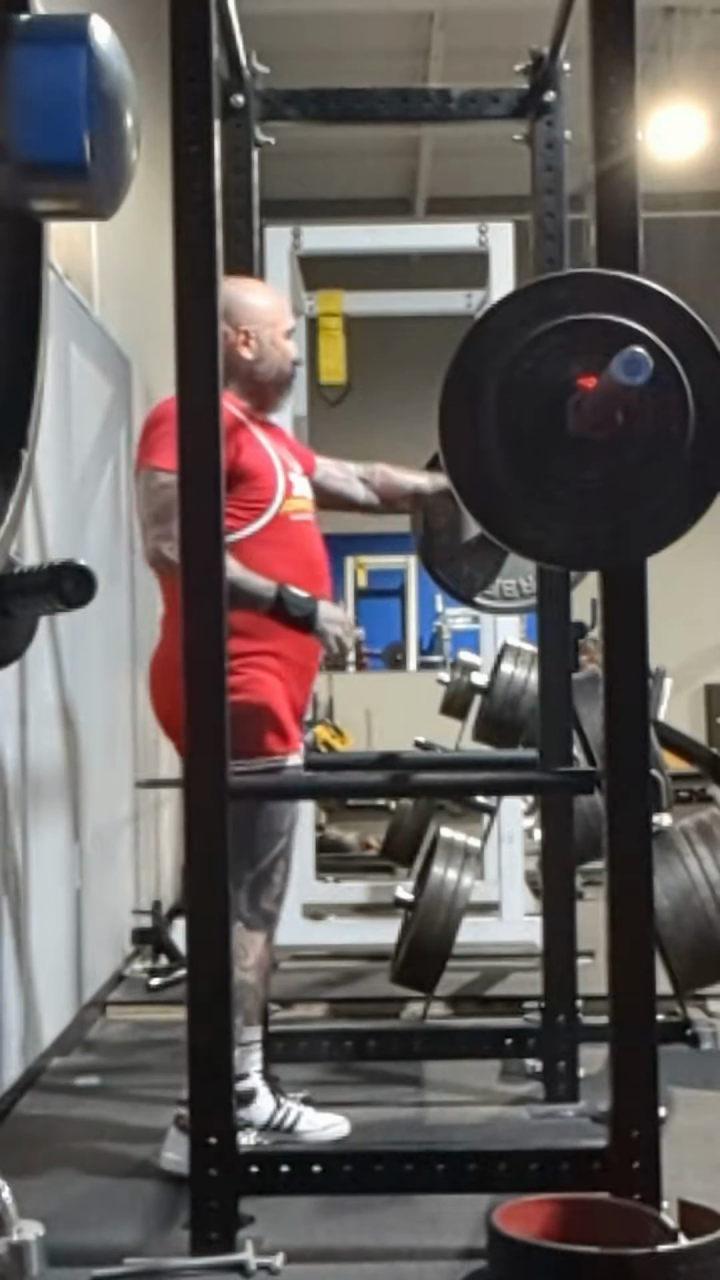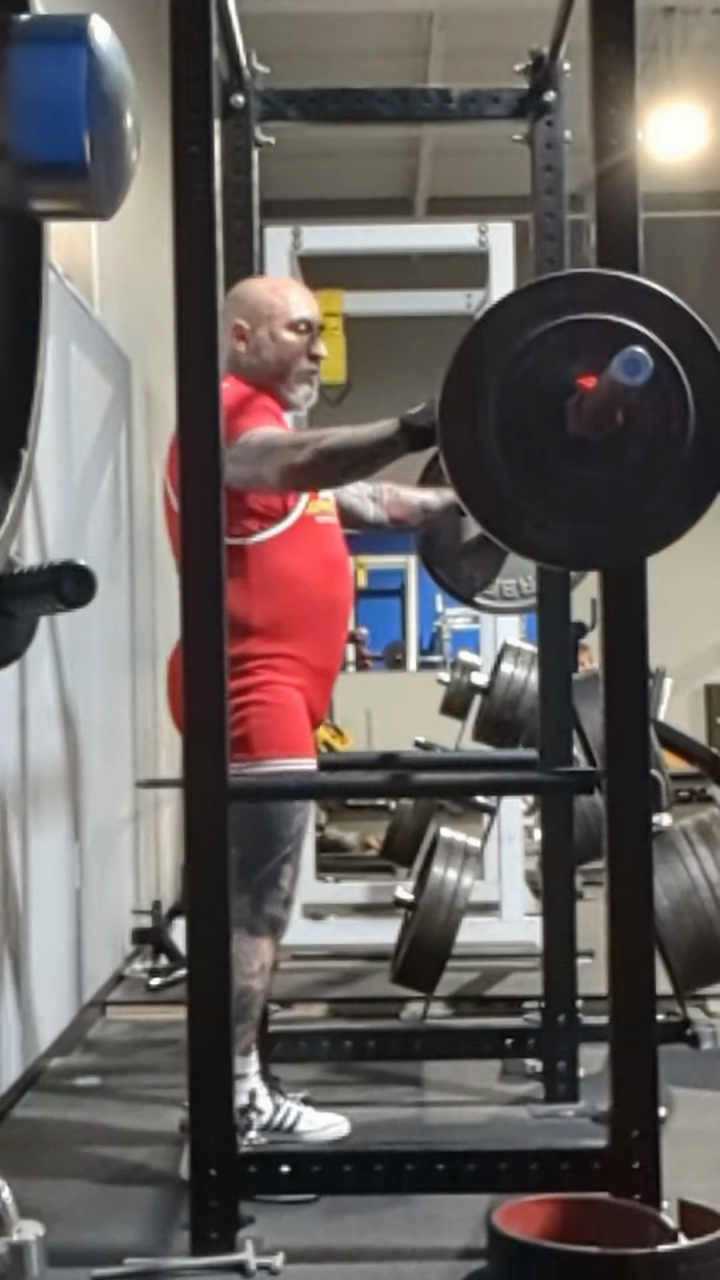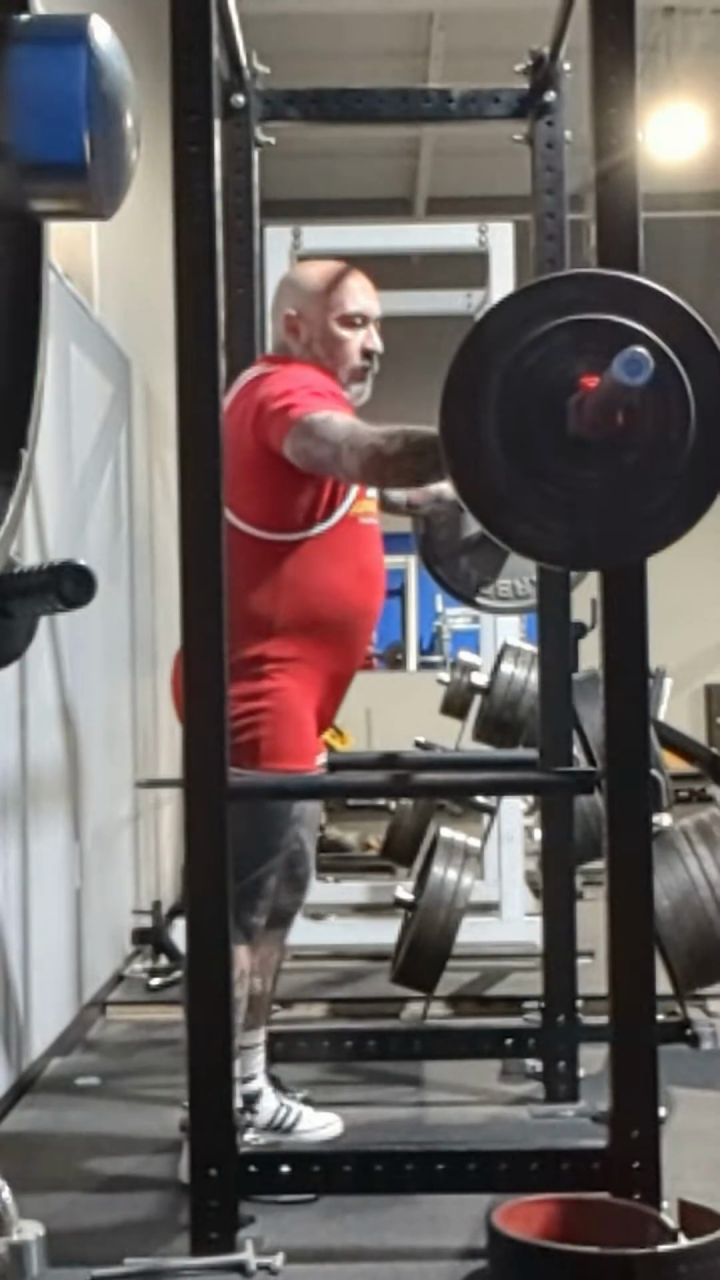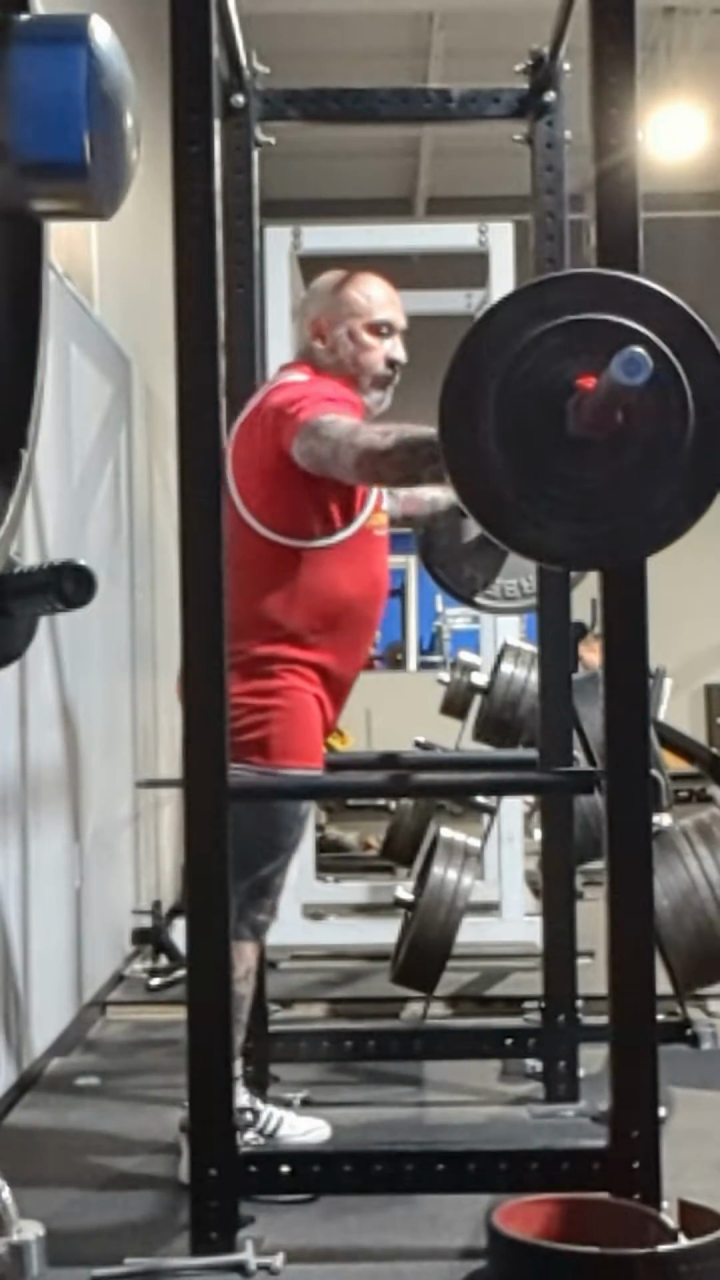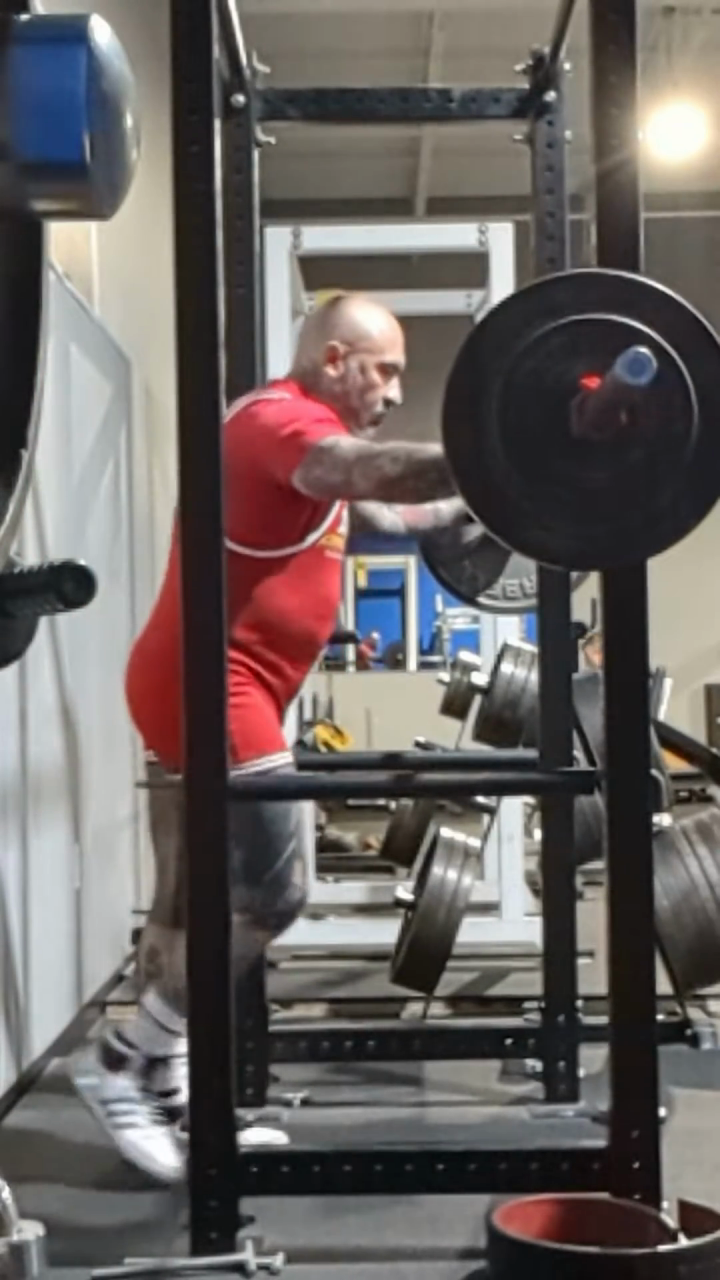
dt=1s
person 1, frame 1
left shoulder: (259, 432)
left elbow: (361, 484)
right elbow: (172, 546)
left wrist: (460, 487)
right wrist: (300, 608)
left hip: (258, 691)
right hip: (231, 690)
left knee: (255, 900)
right knee: (245, 901)
left ankle: (246, 1095)
right ankle: (205, 1120)
person 1, frame 2
left shoulder: (261, 417)
right shoulder: (231, 408)
left elbow: (367, 501)
right elbow: (292, 465)
left wrist: (467, 499)
right wrist: (413, 430)
left hip: (274, 692)
right hip: (250, 693)
left knee: (260, 904)
right knee: (255, 907)
left ankle: (245, 1094)
right ankle: (224, 1120)
person 1, frame 3
left shoulder: (302, 400)
right shoulder: (286, 392)
left elbow: (372, 478)
right elbow: (369, 454)
left hip: (285, 693)
right hip: (260, 691)
left knee: (275, 900)
right knee: (246, 905)
left ankle: (248, 1088)
right ankle: (222, 1117)
person 1, frame 4
left shoulder: (315, 409)
right shoulder: (305, 400)
left elbow: (380, 498)
right elbow: (373, 456)
left hip: (271, 692)
right hip: (267, 693)
left knee: (244, 905)
right knee: (241, 909)
left ankle: (223, 1103)
person 1, frame 5
left shoulder: (296, 428)
right shoulder: (285, 418)
left elbow: (378, 512)
right elbow: (372, 471)
left wrist: (474, 498)
left hip: (194, 690)
right hip: (213, 690)
left knee: (191, 905)
right knee: (273, 892)
left ankle: (166, 1099)
right ankle: (125, 1057)
